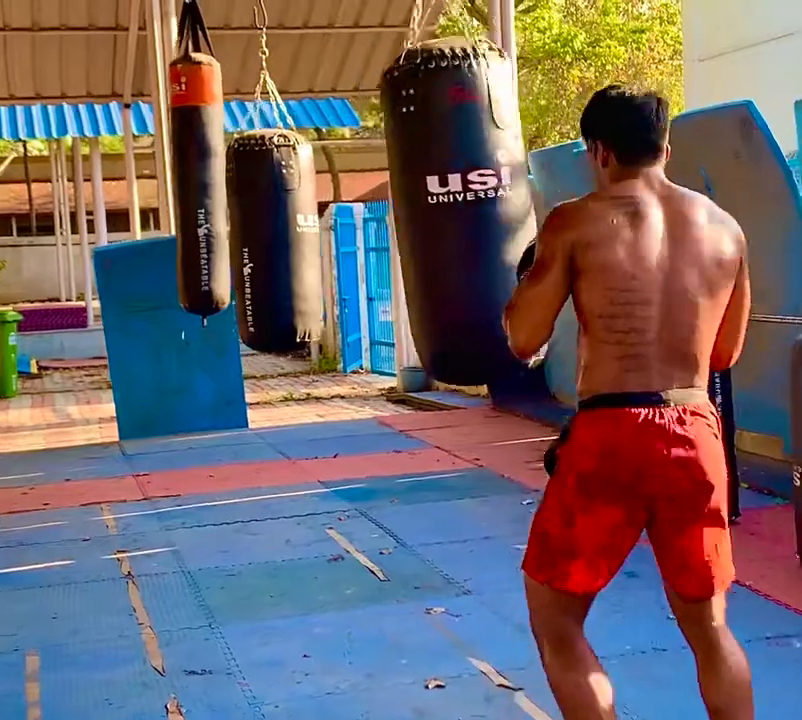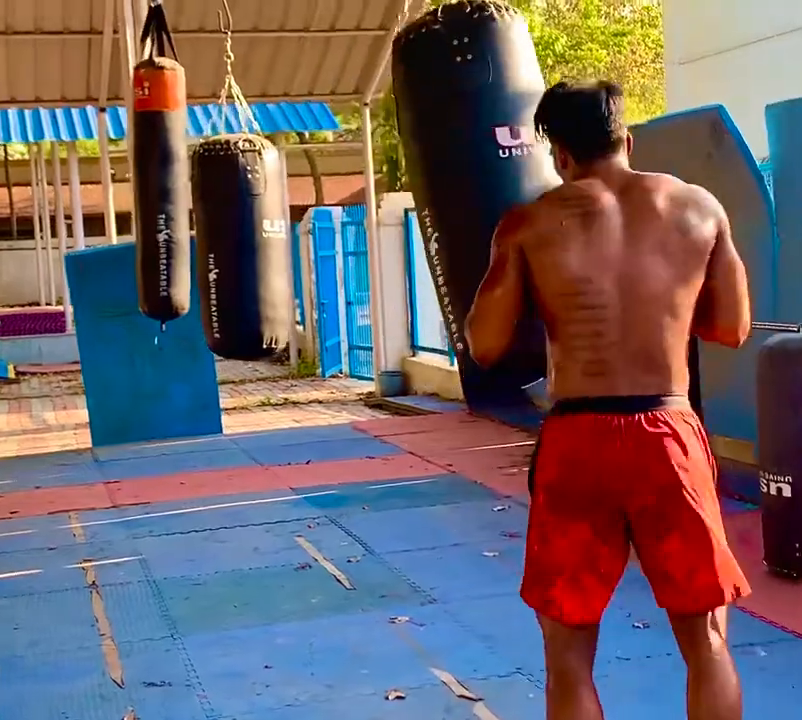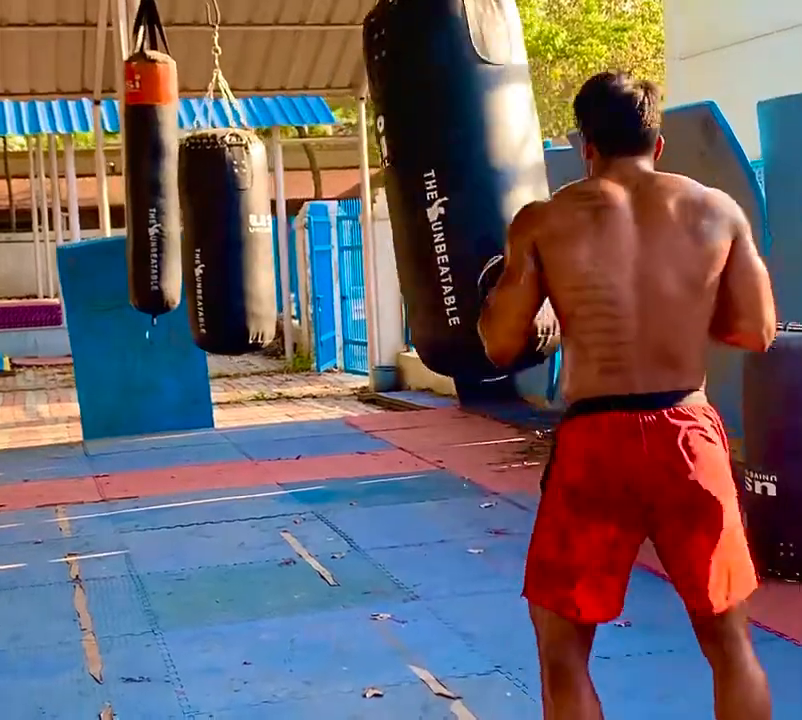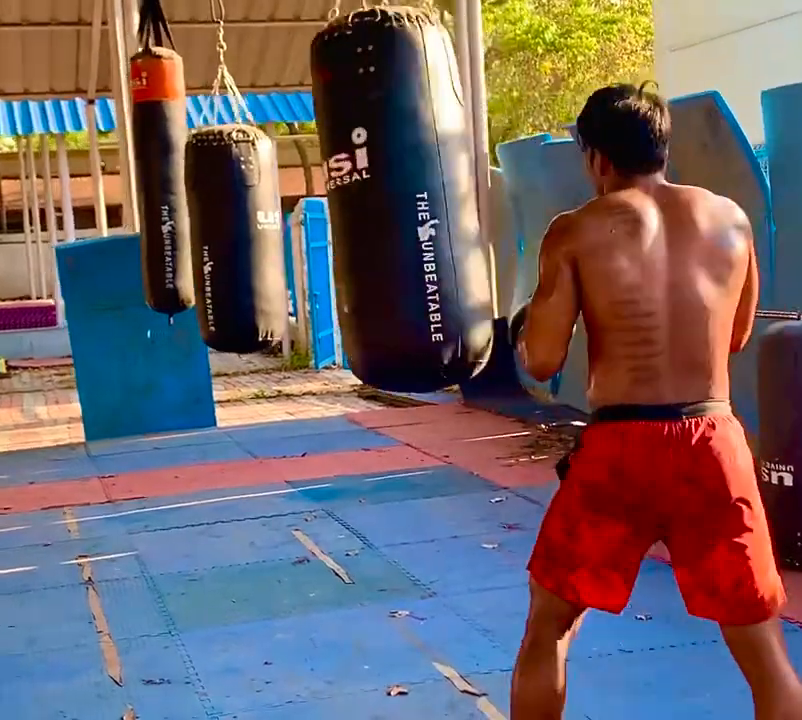
dt=0.4s
person 1, frame 1
left shoulder: (573, 221)
right shoulder: (724, 229)
left elbow: (523, 340)
right elbow: (726, 352)
left wrist: (522, 287)
left hip: (609, 438)
right hip: (693, 436)
left knee: (555, 620)
right knee: (707, 623)
person 1, frame 2
left shoulder: (527, 226)
right shoulder: (698, 208)
left elbow: (486, 347)
right elbow: (732, 332)
left wrist: (501, 277)
left hip: (578, 447)
right hip: (669, 443)
left knee: (568, 655)
right knee: (704, 636)
person 1, frame 3
left shoulder: (542, 224)
right shoulder: (718, 212)
left elbow: (501, 348)
right elbow: (757, 335)
left wrist: (497, 292)
left hip: (595, 444)
right hip: (689, 439)
left knee: (563, 646)
right knee: (728, 640)
person 1, frame 4
left shoulder: (575, 232)
right shoulder: (729, 220)
left elbow: (542, 361)
left wrist: (527, 331)
left hip: (620, 448)
right hip: (713, 445)
left knee: (546, 628)
